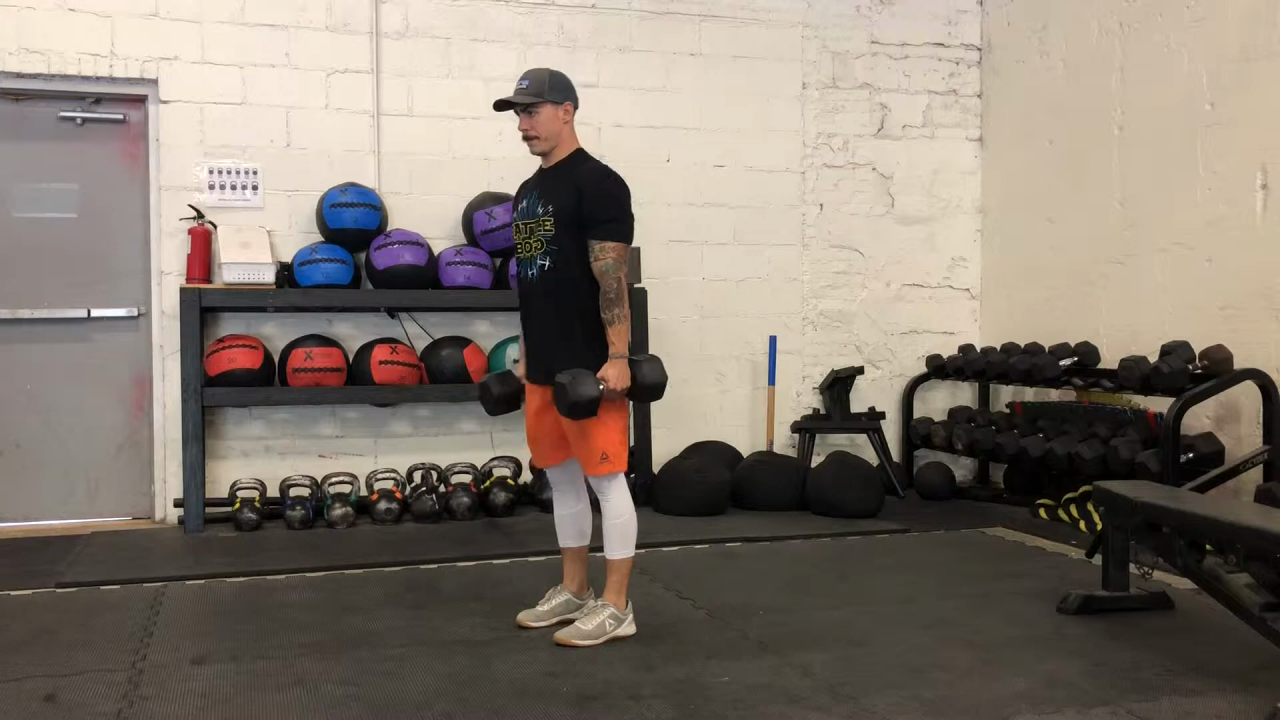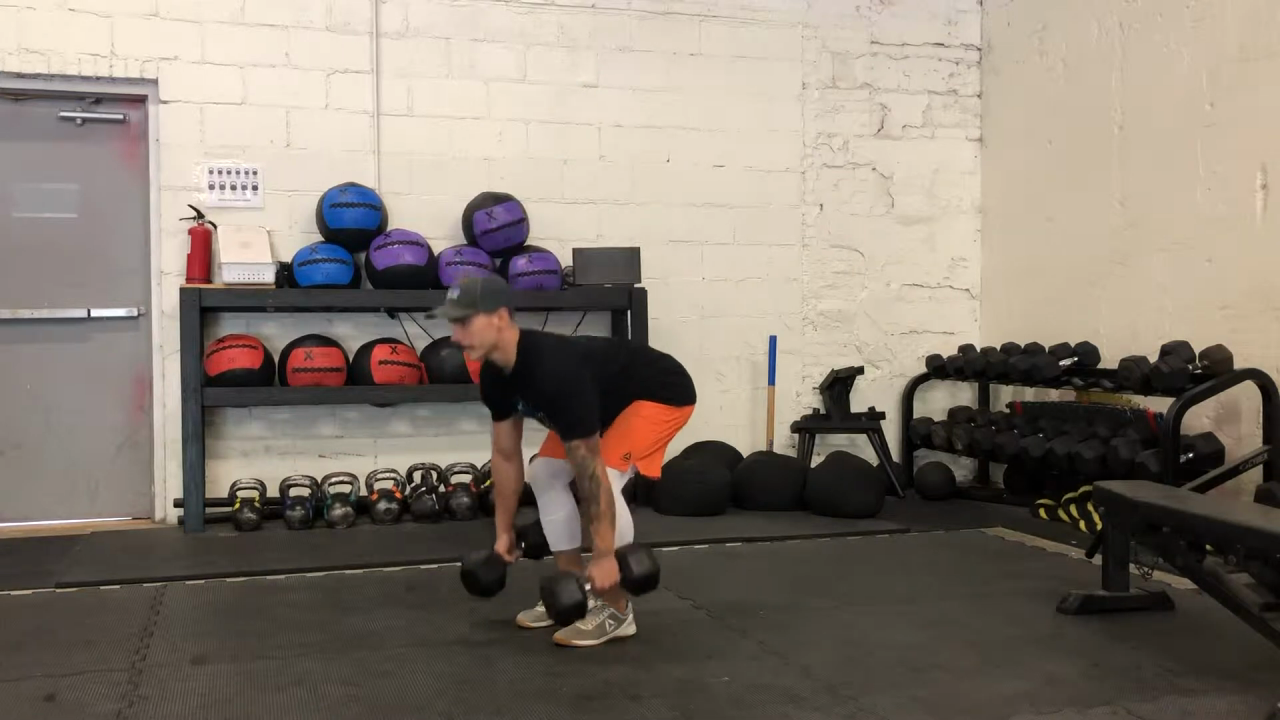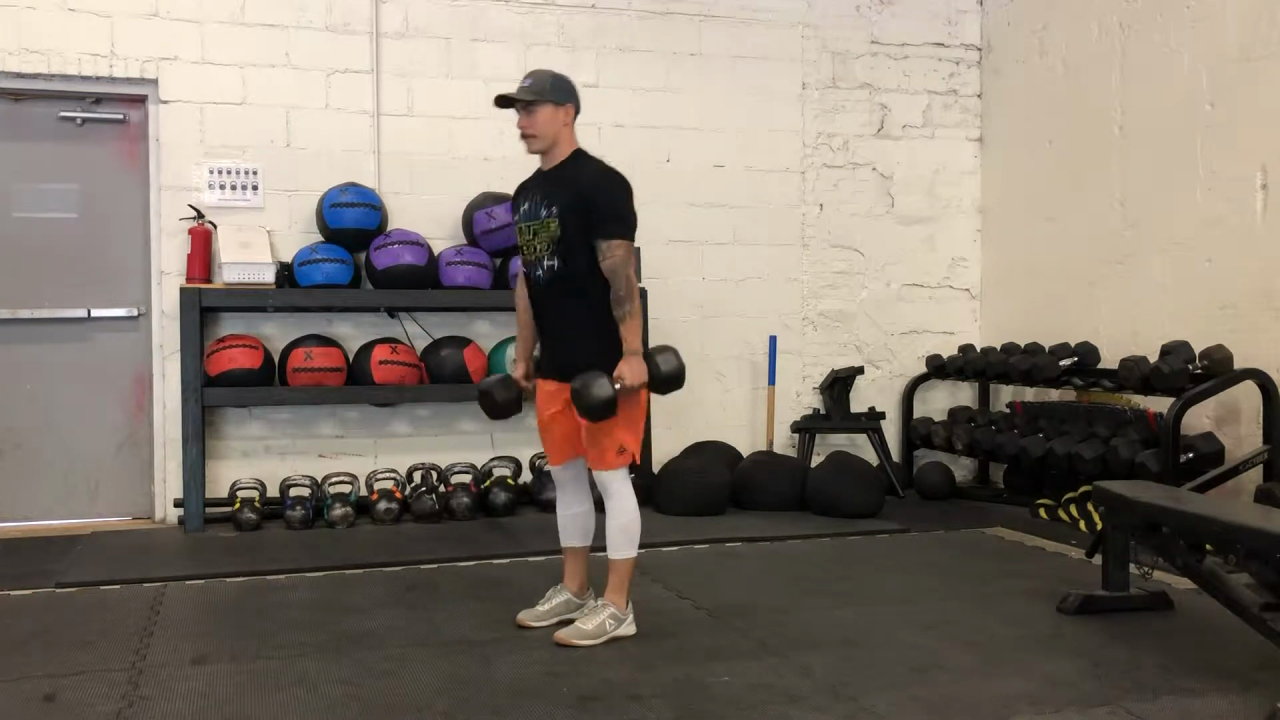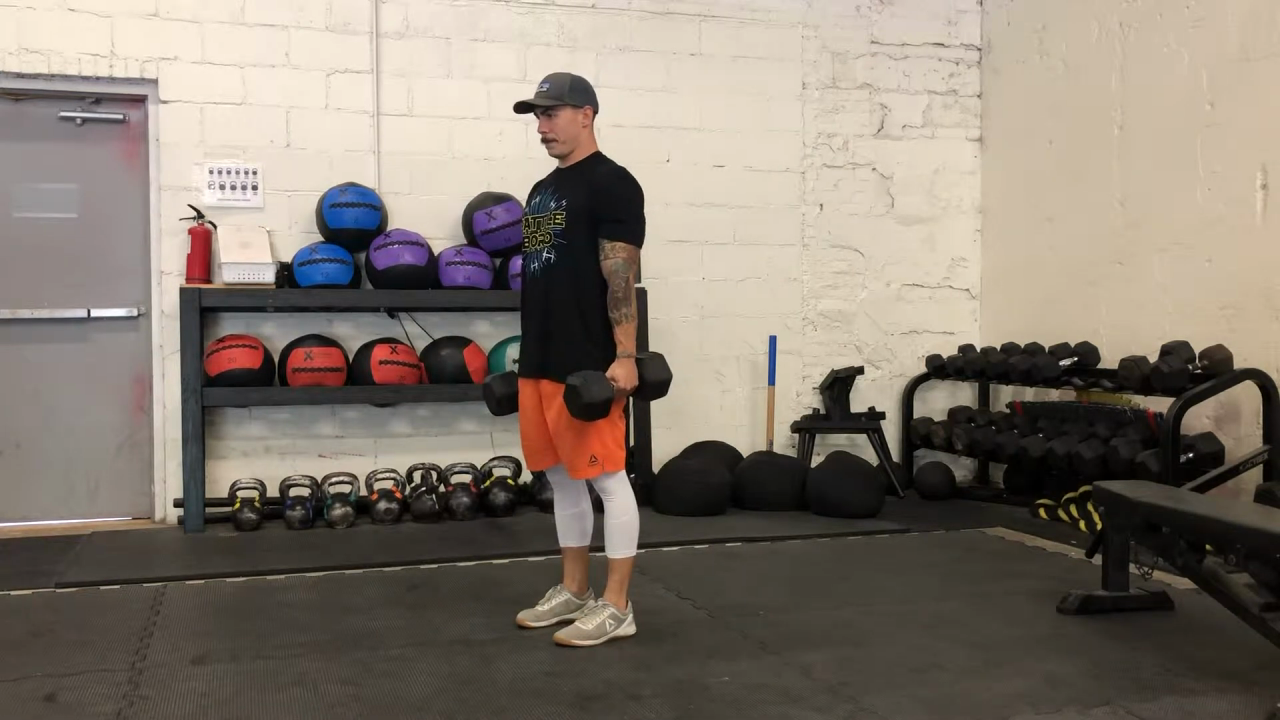
dt=1s
person 1, frame 1
left shoulder: (596, 182)
right shoulder: (529, 191)
left elbow: (612, 276)
left wrist: (617, 359)
right wrist: (525, 357)
left hip: (593, 366)
right hip: (549, 367)
left knee: (604, 478)
right knee: (561, 476)
left ankle: (616, 607)
right ankle: (574, 592)
person 1, frame 2
left shoulder: (556, 371)
right shoulder: (496, 376)
left elbow: (590, 471)
right elbow: (506, 457)
left wrist: (603, 558)
right wrist: (504, 532)
left hip: (661, 393)
right hip: (607, 395)
left knee: (604, 476)
right knee: (544, 473)
left ankle: (614, 609)
person 1, frame 3
left shoulder: (598, 182)
right shoulder: (526, 193)
left elbow: (621, 272)
left wrist: (633, 356)
right wrist: (523, 357)
left hip: (604, 363)
right hip: (556, 364)
left knee: (610, 475)
right knee: (566, 475)
left ankle: (616, 608)
right ankle: (573, 591)
person 1, frame 4
left shoulder: (610, 183)
right shoulder: (542, 190)
left elbow: (621, 276)
left wrist: (625, 357)
right wrist: (528, 358)
left hip: (587, 365)
right hip: (540, 362)
left knee: (606, 477)
right knee: (561, 477)
left ankle: (615, 607)
right ankle: (573, 592)
